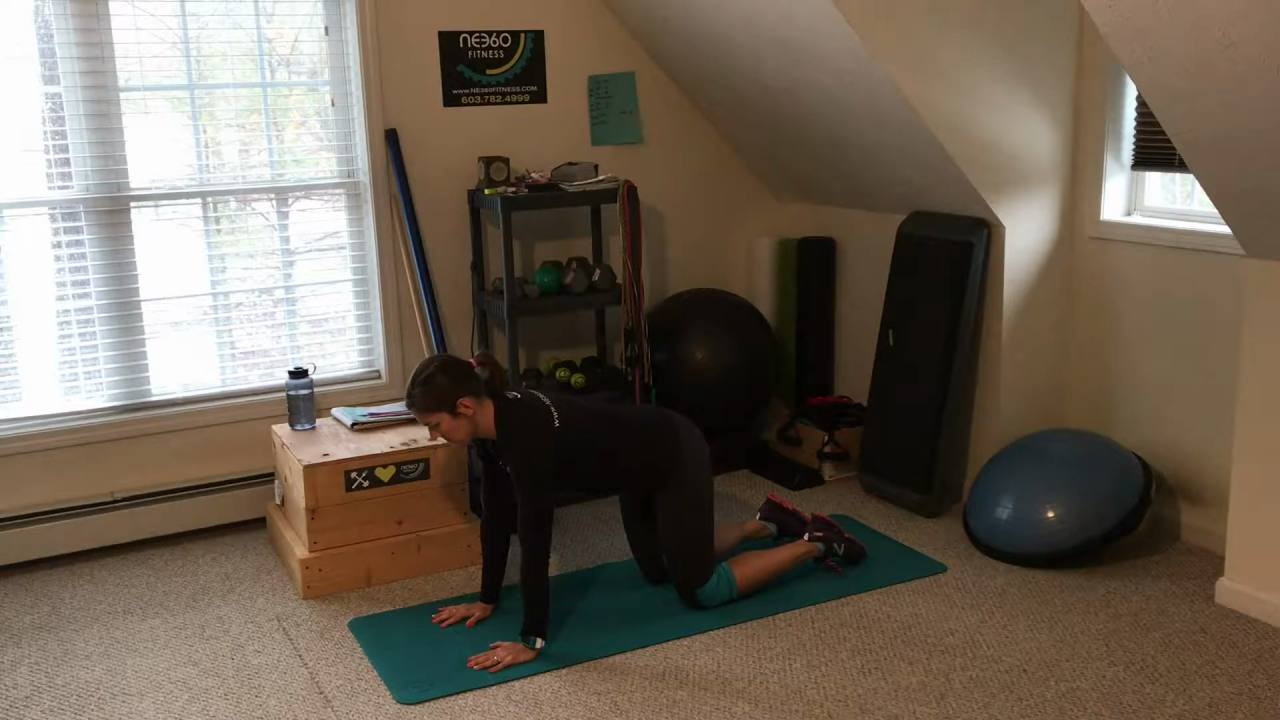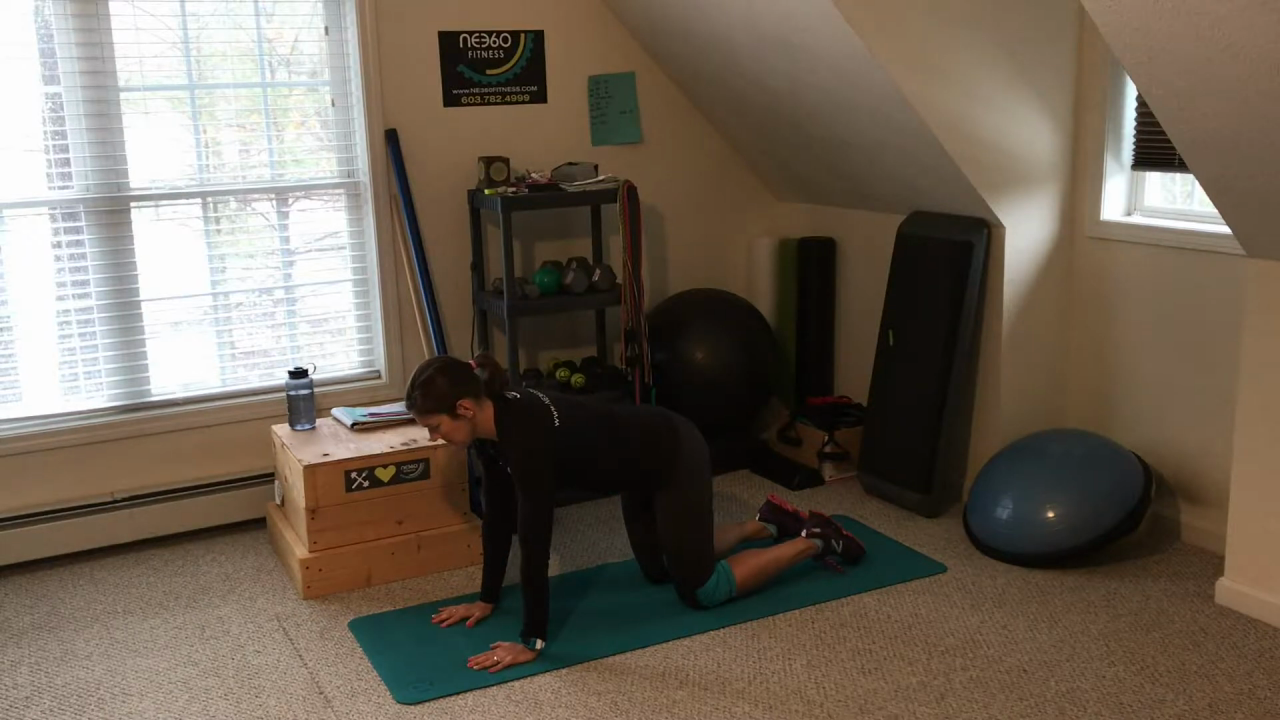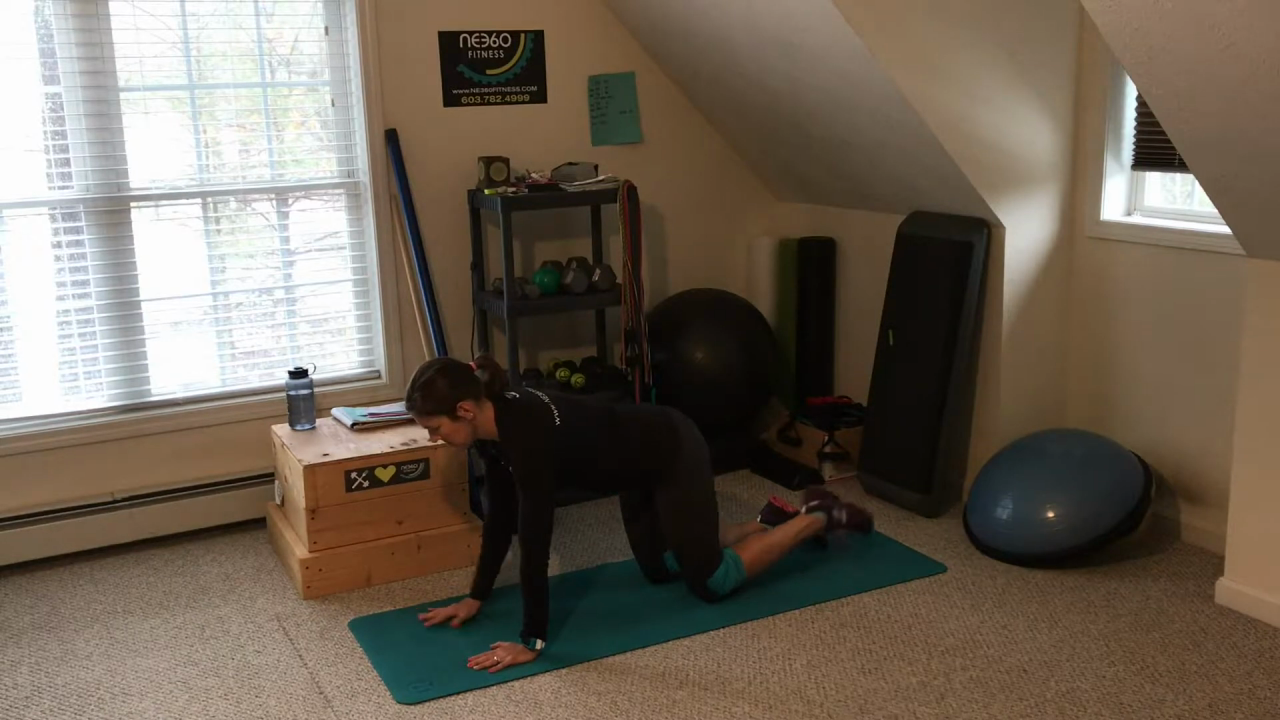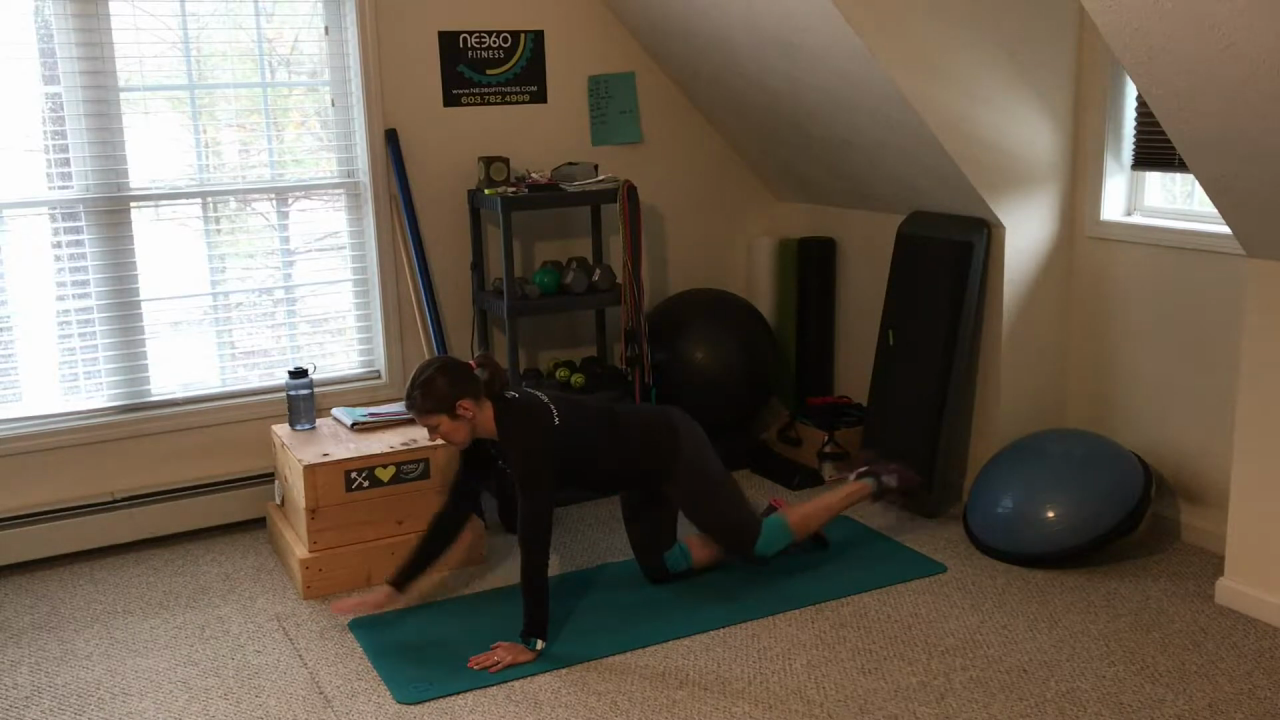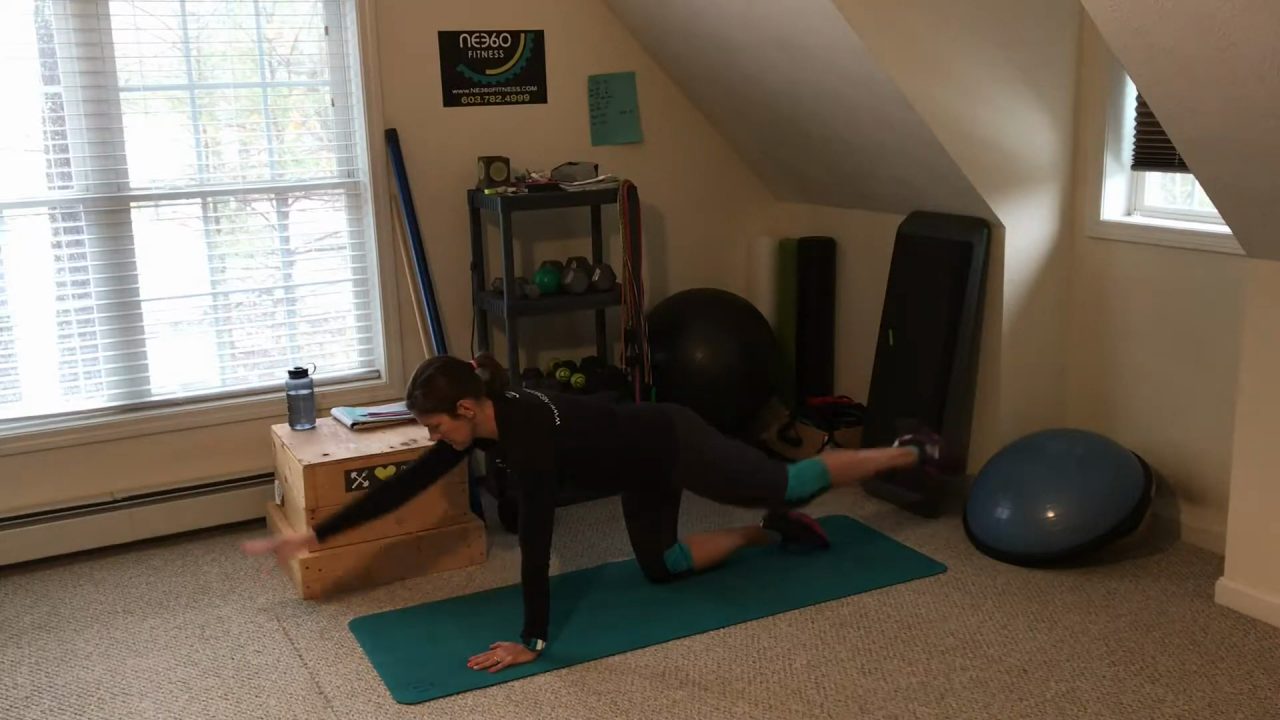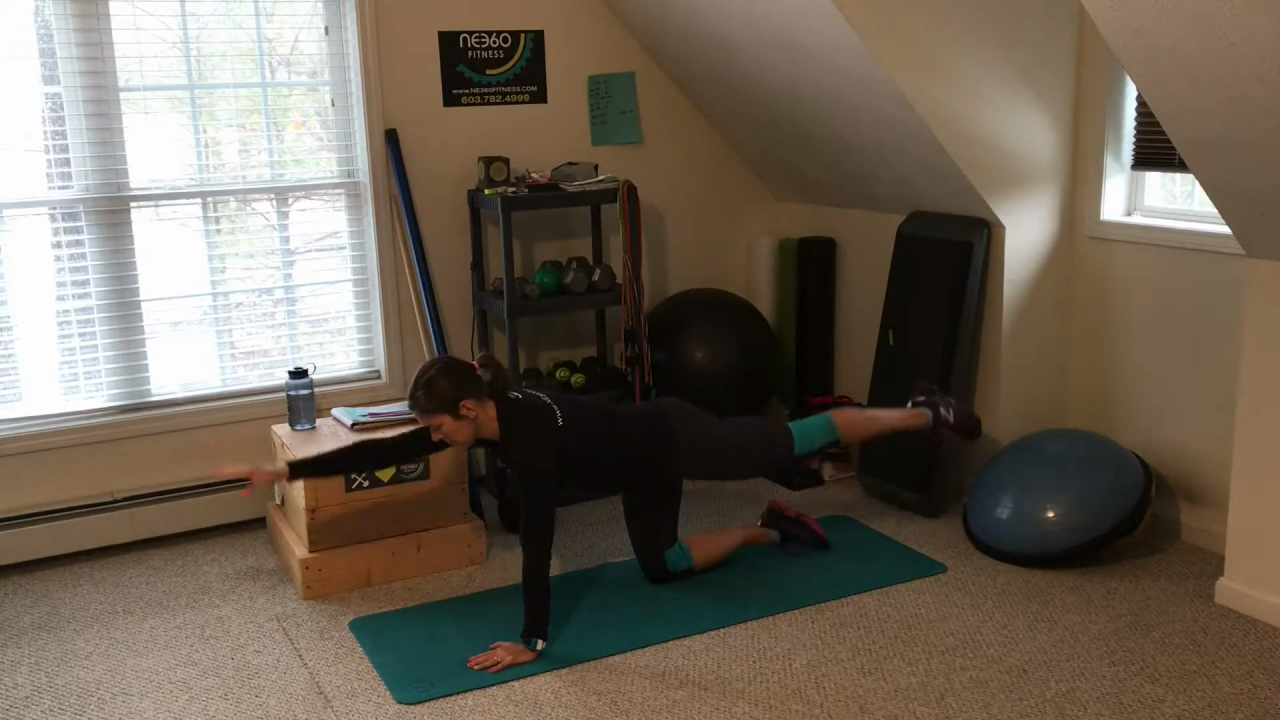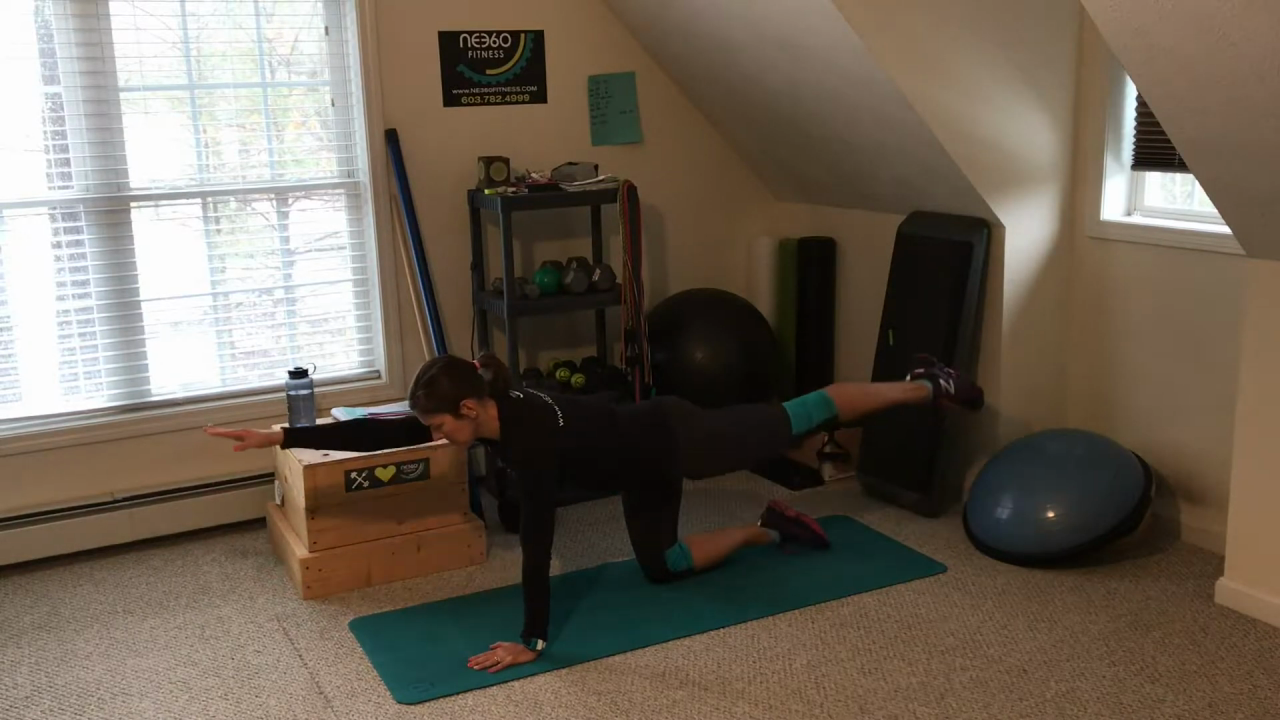
dt=0.2s
person 1, frame 1
left shoulder: (526, 431)
right shoulder: (491, 425)
left elbow: (534, 538)
right elbow: (497, 517)
left wrist: (532, 640)
right wrist: (486, 599)
left hip: (675, 456)
right hip: (642, 461)
left knee: (699, 590)
right knee: (658, 570)
left ankle: (816, 544)
right ankle: (766, 522)
person 1, frame 2
left shoulder: (525, 431)
right shoulder: (491, 425)
left elbow: (534, 538)
right elbow: (499, 516)
left wrist: (531, 641)
right wrist: (486, 599)
left hip: (673, 455)
right hip: (642, 460)
left knee: (699, 589)
right knee: (659, 570)
left ankle: (813, 541)
right ankle: (766, 523)
person 1, frame 3
left shoulder: (525, 431)
right shoulder: (491, 426)
left elbow: (535, 539)
right elbow: (500, 518)
left wrist: (531, 641)
right wrist: (476, 598)
left hip: (672, 453)
right hip: (643, 459)
left knee: (711, 581)
right knee: (660, 568)
left ankle: (817, 518)
right ankle: (766, 521)
person 1, frame 4
left shoulder: (526, 431)
right shoulder: (484, 423)
left elbow: (534, 540)
right elbow: (455, 514)
left wrist: (531, 641)
right wrist: (394, 587)
left hip: (673, 449)
right hip: (642, 461)
left knee: (752, 546)
right knee: (661, 567)
left ankle: (868, 483)
right ankle: (756, 520)
person 1, frame 5
left shoulder: (526, 431)
right shoulder: (477, 422)
left elbow: (535, 540)
right elbow: (404, 484)
left wrist: (532, 641)
right wrist: (315, 534)
left hip: (675, 445)
right hip: (643, 461)
left knee: (787, 484)
right knee: (661, 566)
left ankle: (908, 452)
right ankle: (773, 530)
person 1, frame 6
left shoulder: (528, 433)
right shoulder: (478, 417)
left elbow: (537, 540)
right elbow: (388, 452)
left wrist: (532, 640)
right wrist: (286, 470)
left hip: (676, 442)
right hip: (647, 461)
left knee: (798, 441)
right knee: (661, 567)
left ankle: (926, 414)
right ankle: (769, 528)
person 1, frame 7
left shoulder: (529, 432)
right shoulder: (477, 414)
left elbow: (537, 539)
right elbow: (379, 431)
left wrist: (533, 641)
right wrist: (278, 436)
left hip: (677, 442)
right hip: (646, 461)
left knee: (798, 418)
right knee: (661, 567)
left ankle: (926, 386)
right ankle: (769, 527)
